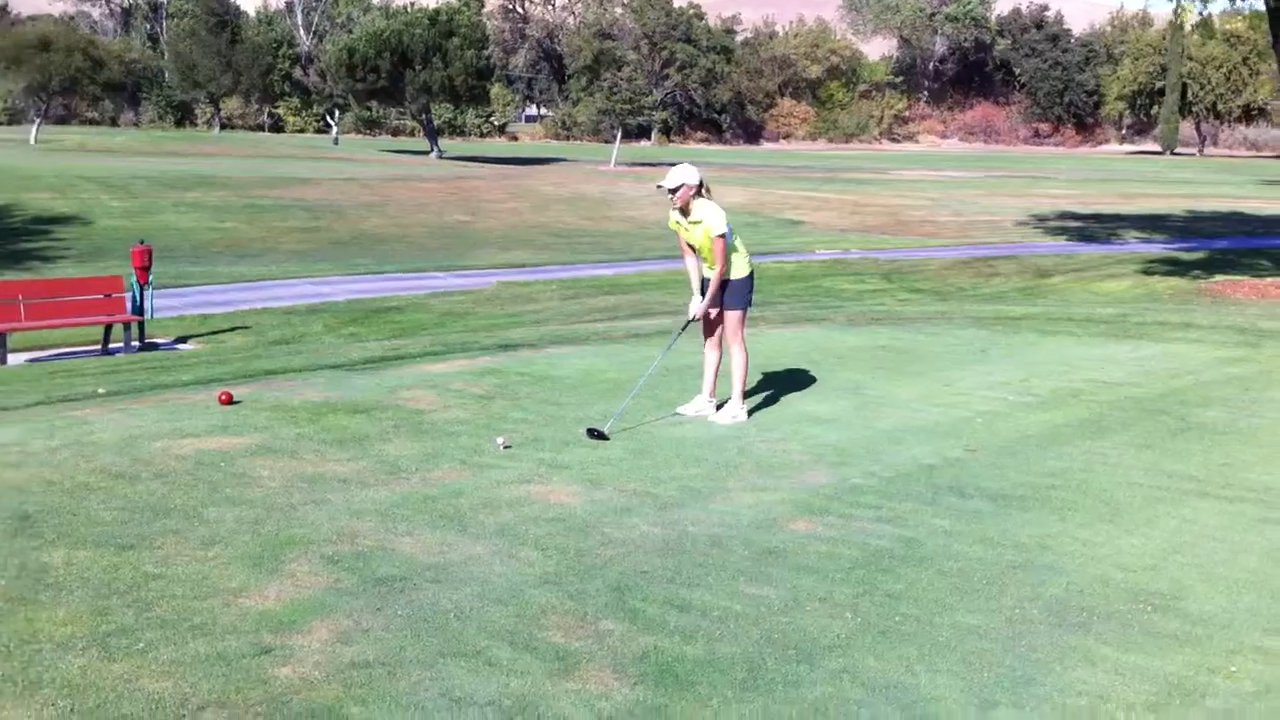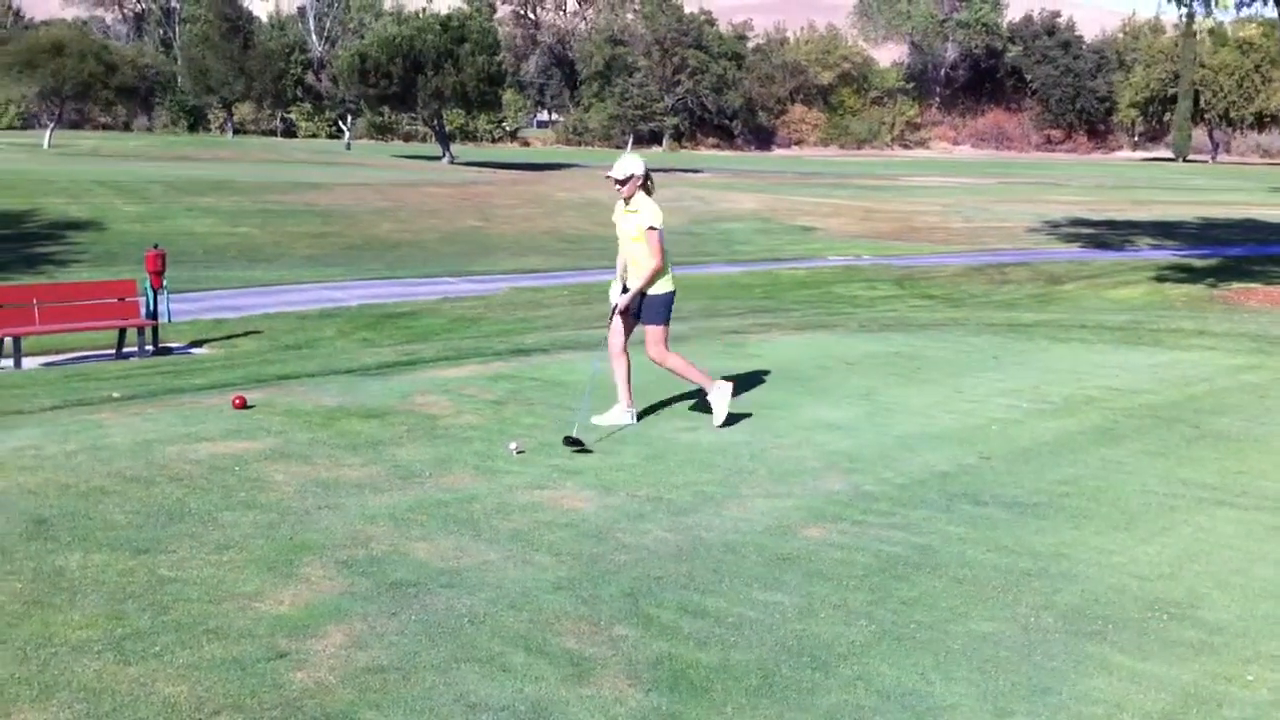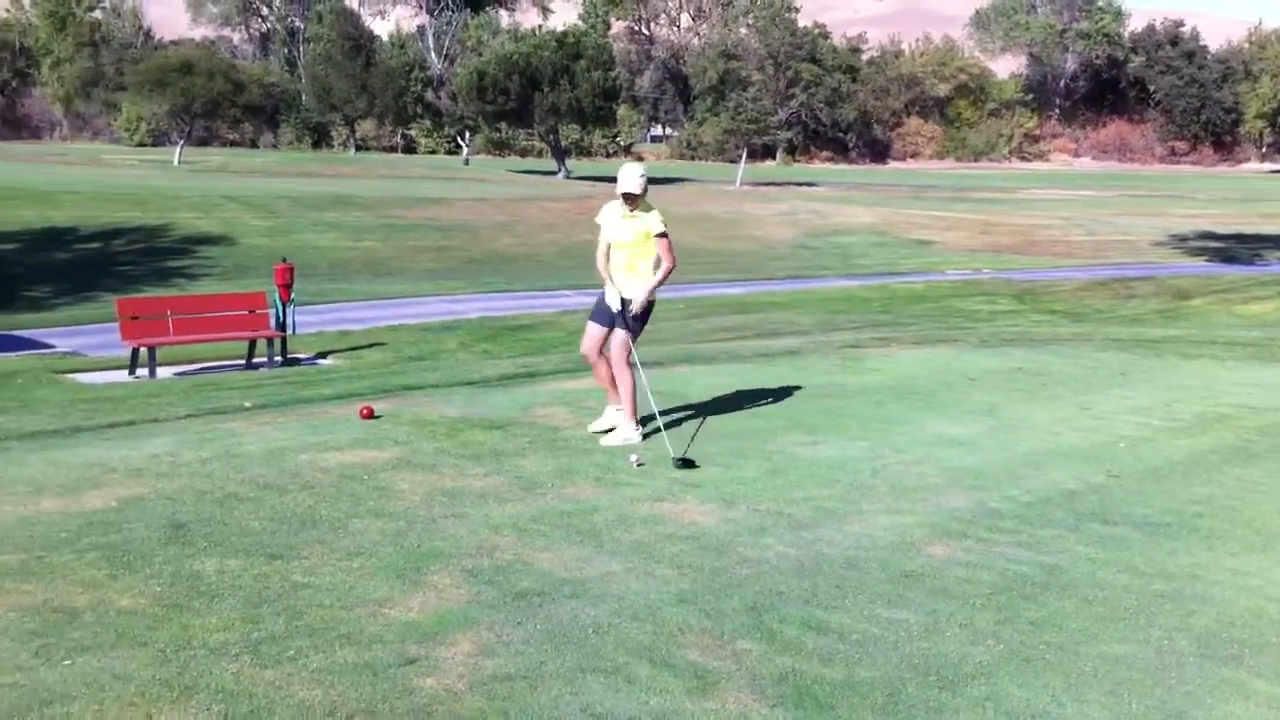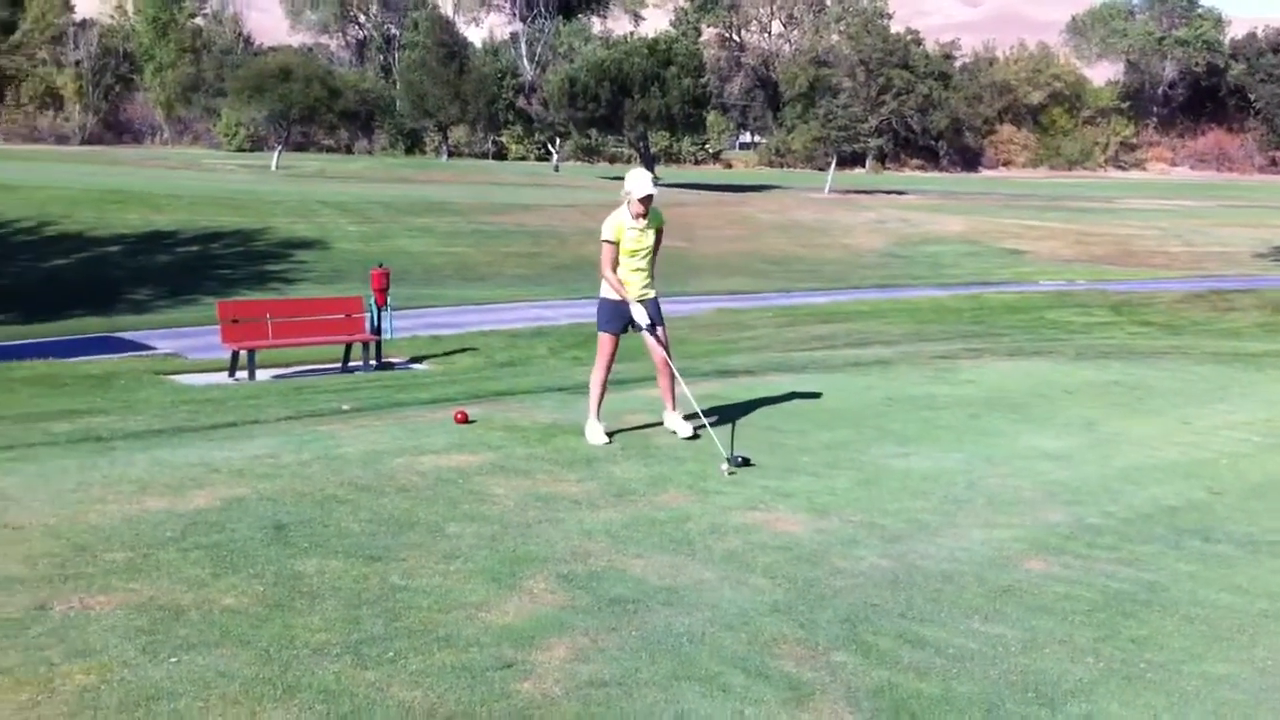
dt=0.7s
person 1, frame 1
left shoulder: (712, 216)
right shoulder: (676, 215)
left elbow: (722, 265)
right elbow: (689, 255)
left wrist: (705, 302)
right wrist: (695, 294)
left hip: (736, 275)
right hip: (711, 275)
left knee: (733, 338)
right knee: (711, 337)
left ankle: (737, 405)
right ankle: (707, 399)
person 1, frame 2
left shoulder: (648, 211)
right shoulder: (621, 208)
left elbow: (657, 263)
left wrist: (631, 295)
right wrist: (618, 283)
left hip: (656, 290)
right hip: (636, 286)
left knee: (657, 353)
right knee: (615, 342)
left ankle: (715, 389)
right ankle: (624, 408)
person 1, frame 3
left shoulder: (652, 219)
right shoulder: (608, 212)
left elbow: (669, 263)
right elbow: (602, 255)
left wrist: (645, 293)
right wrist: (609, 285)
left hip: (639, 297)
right hip: (614, 292)
left knee: (618, 357)
right knee: (589, 349)
left ankle: (631, 427)
right ankle: (616, 406)
person 1, frame 4
left shoulder: (655, 217)
right shoulder: (613, 223)
right elbow: (607, 271)
right wrist: (631, 303)
left hip: (646, 297)
right hip: (615, 298)
left knee: (662, 357)
right knee: (604, 361)
left ankle: (671, 414)
right ankle: (593, 422)
